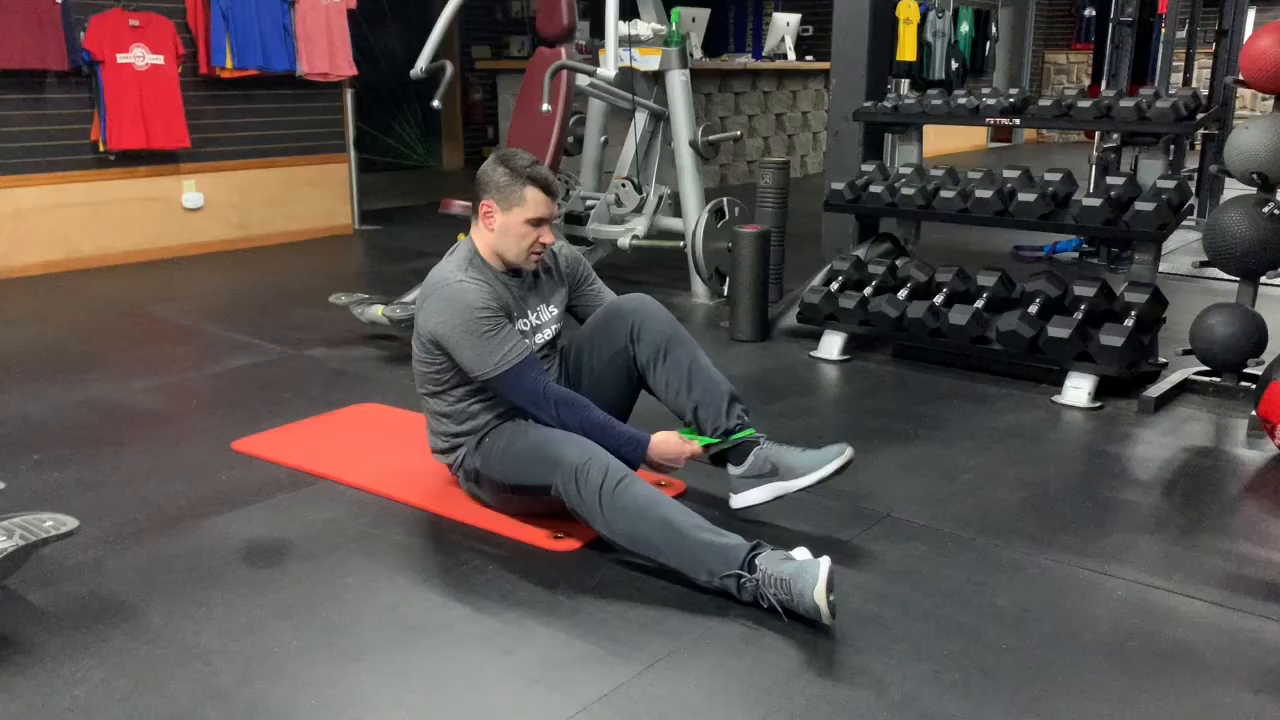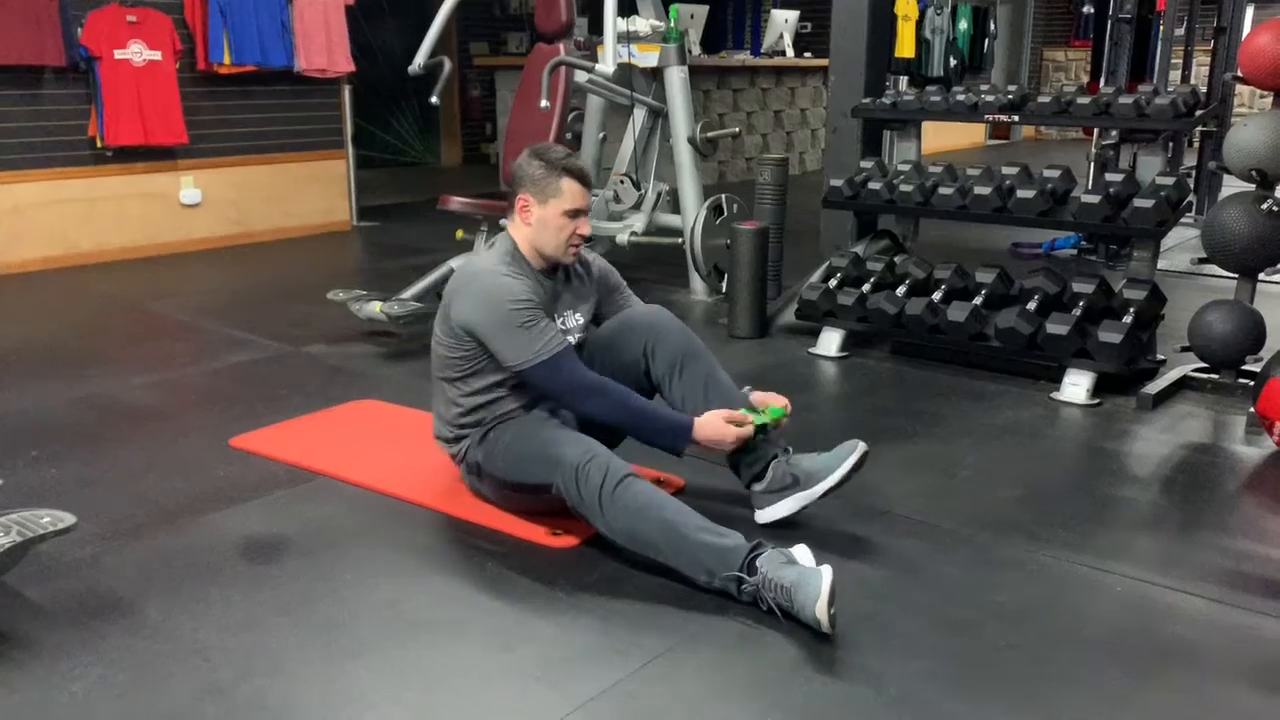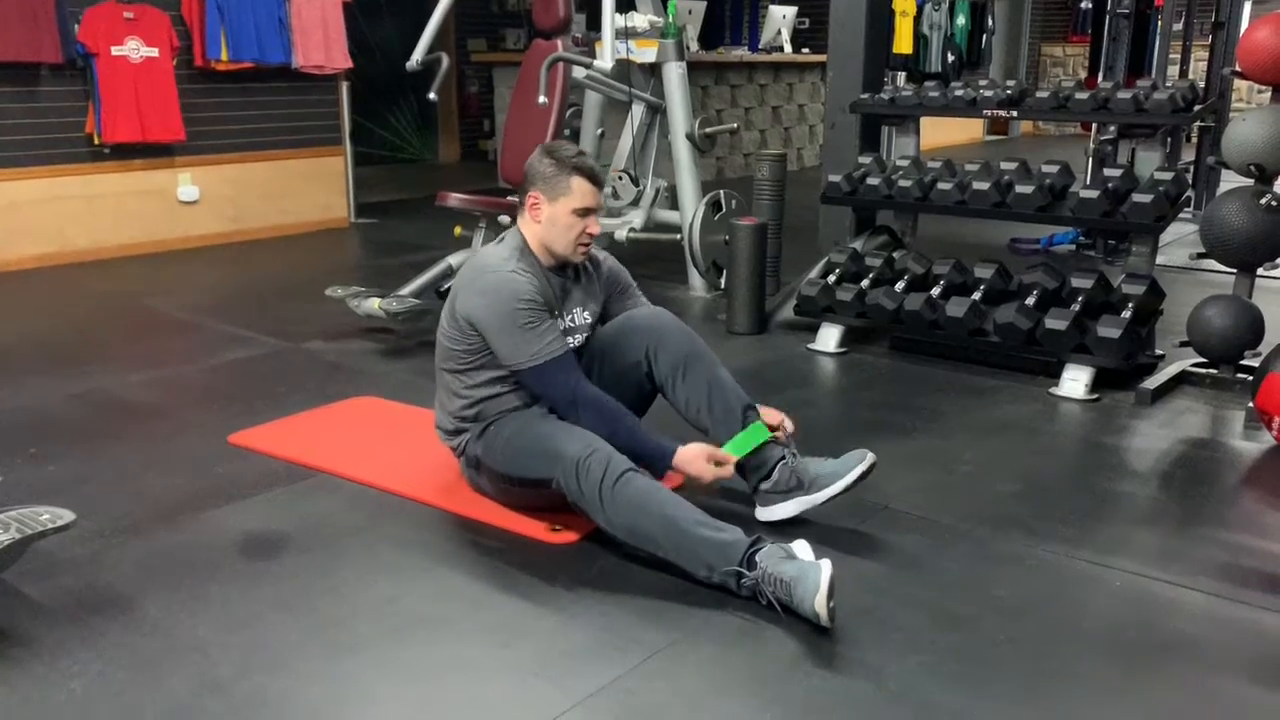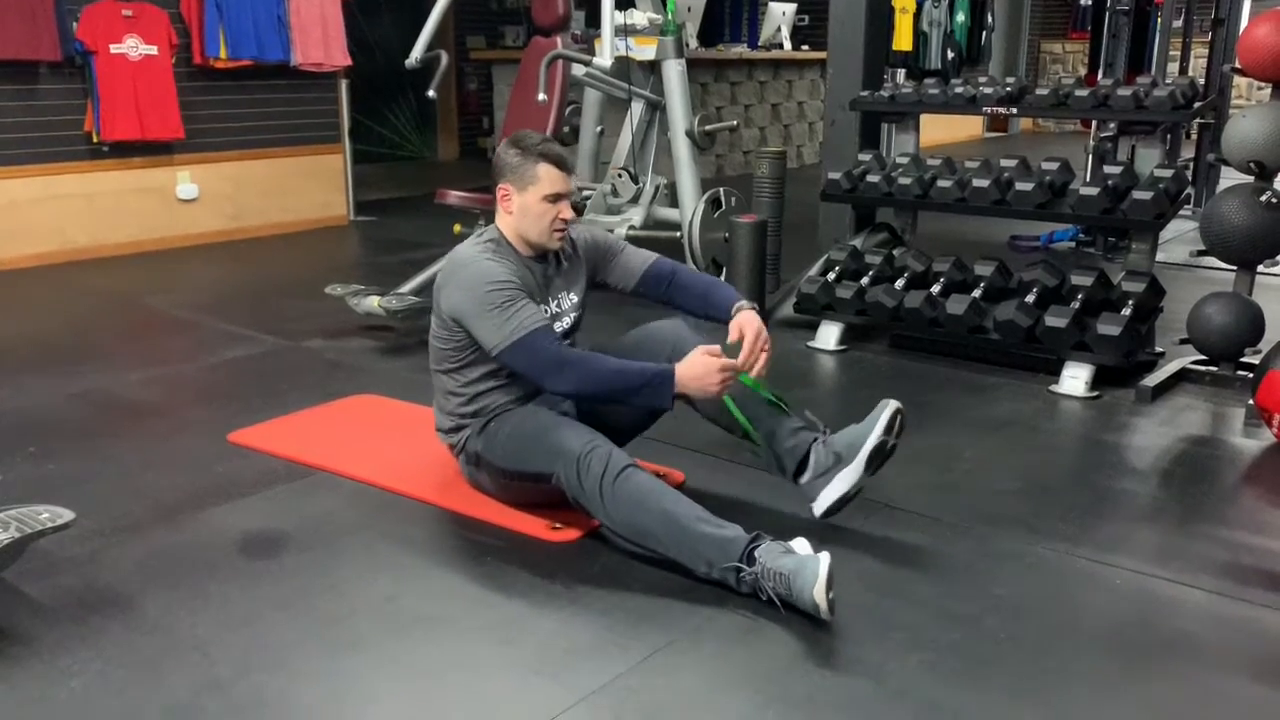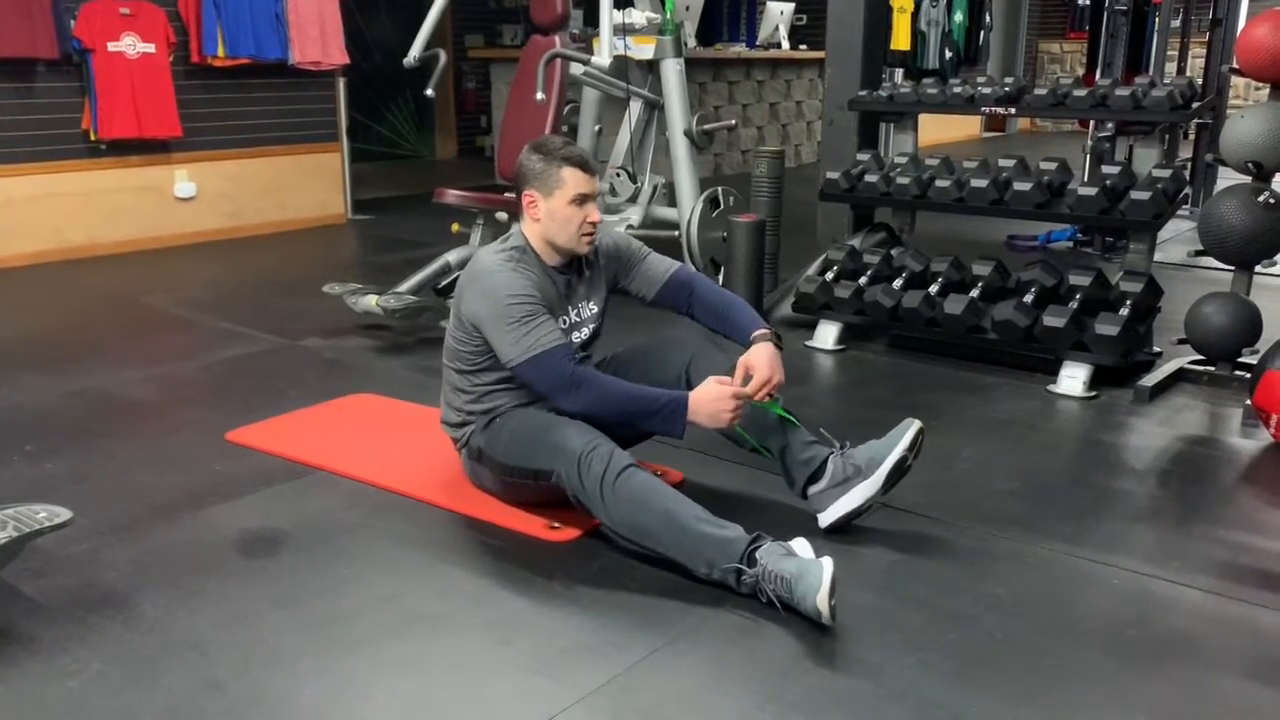
dt=0.4s
person 1, frame 1
left shoulder: (554, 260)
right shoulder: (458, 296)
left elbow: (628, 337)
right elbow: (540, 399)
left wrist: (710, 410)
right wrist: (644, 447)
right hip: (490, 443)
left knee: (638, 313)
right knee: (587, 466)
left ankle: (748, 460)
right ankle: (759, 574)
person 1, frame 2
left shoulder: (583, 267)
right shoulder: (493, 287)
left elbow: (655, 346)
right elbow: (579, 390)
left wrist: (740, 399)
right wrist: (689, 431)
left hip: (563, 406)
right hip: (495, 439)
left knee: (652, 325)
right knee: (586, 466)
left ankle: (768, 472)
right ankle: (760, 573)
person 1, frame 3
left shoulder: (593, 265)
right shoulder: (501, 282)
left elbow: (666, 339)
right elbow: (573, 398)
left wrist: (748, 410)
right wrist: (672, 458)
left hip: (564, 405)
right hip: (495, 434)
left knee: (655, 330)
right knee: (586, 460)
left ankle: (774, 473)
right ankle: (761, 568)
person 1, frame 4
left shoulder: (577, 244)
right shoulder: (477, 273)
left elbow: (671, 279)
right elbow: (557, 368)
left wrist: (741, 308)
right wrist: (674, 381)
left hip: (567, 397)
right hip: (496, 429)
left knee: (673, 338)
right knee: (587, 458)
left ankle: (812, 461)
right ankle: (759, 564)
person 1, frame 5
left shoulder: (602, 249)
right shoulder: (499, 280)
left elbow: (692, 289)
right elbow: (569, 387)
left wrist: (761, 338)
right wrist: (686, 408)
left hip: (574, 400)
right hip: (500, 427)
left knee: (695, 355)
right knee: (588, 457)
left ankle: (824, 475)
right ankle: (759, 565)
